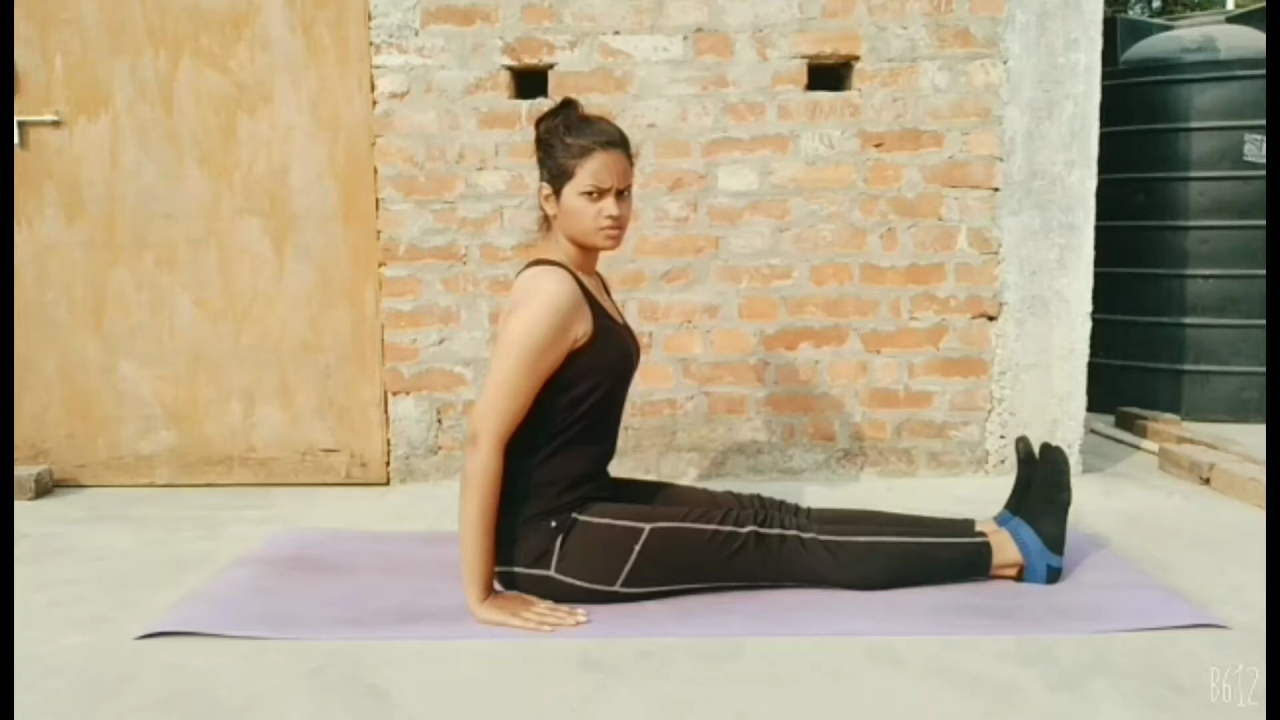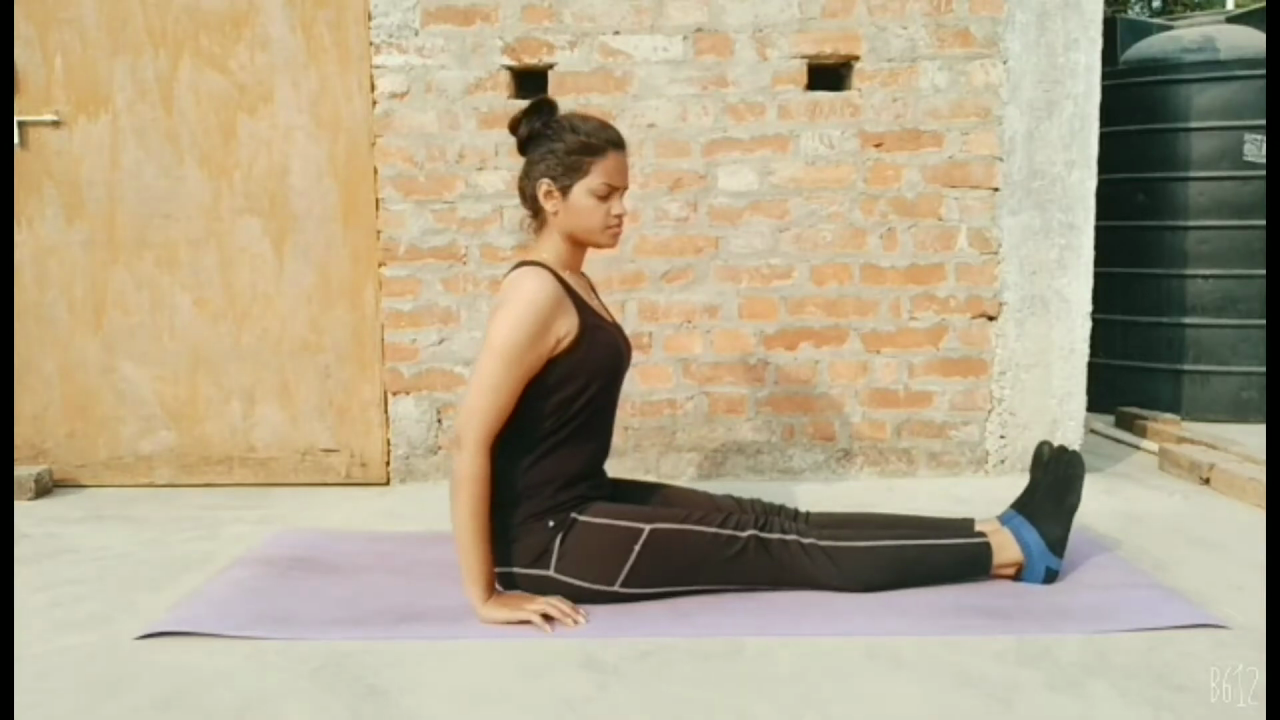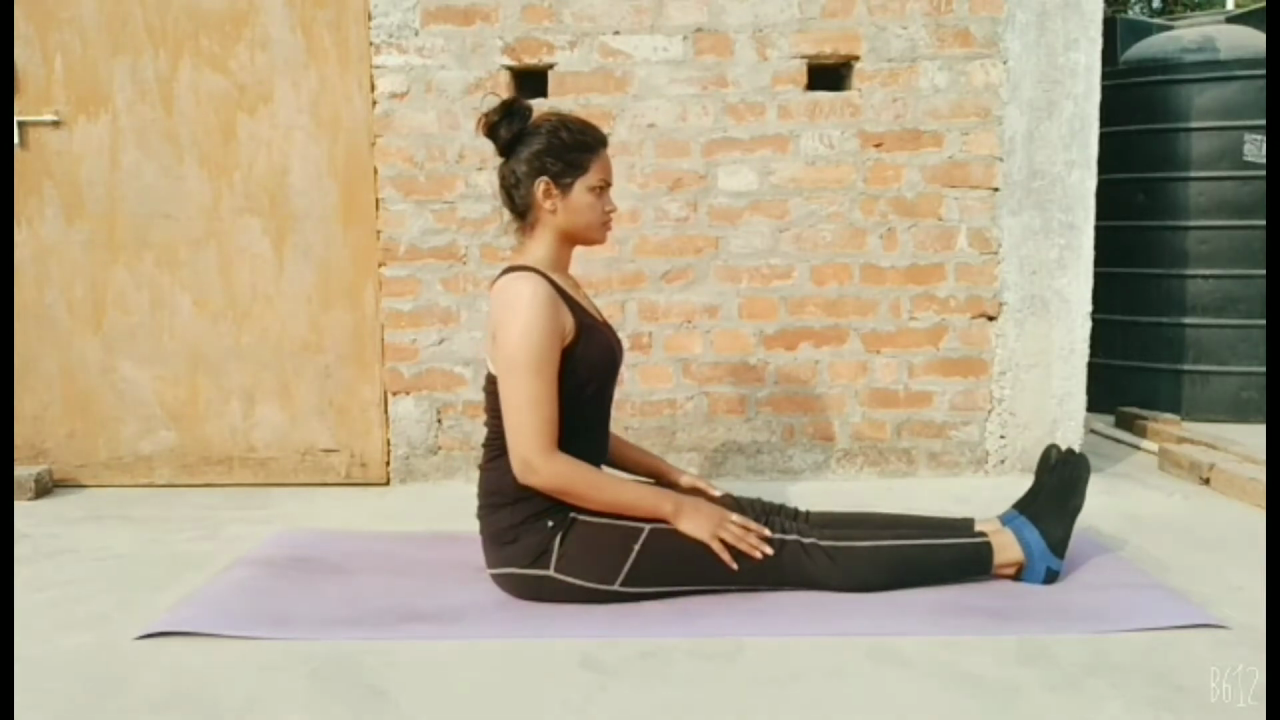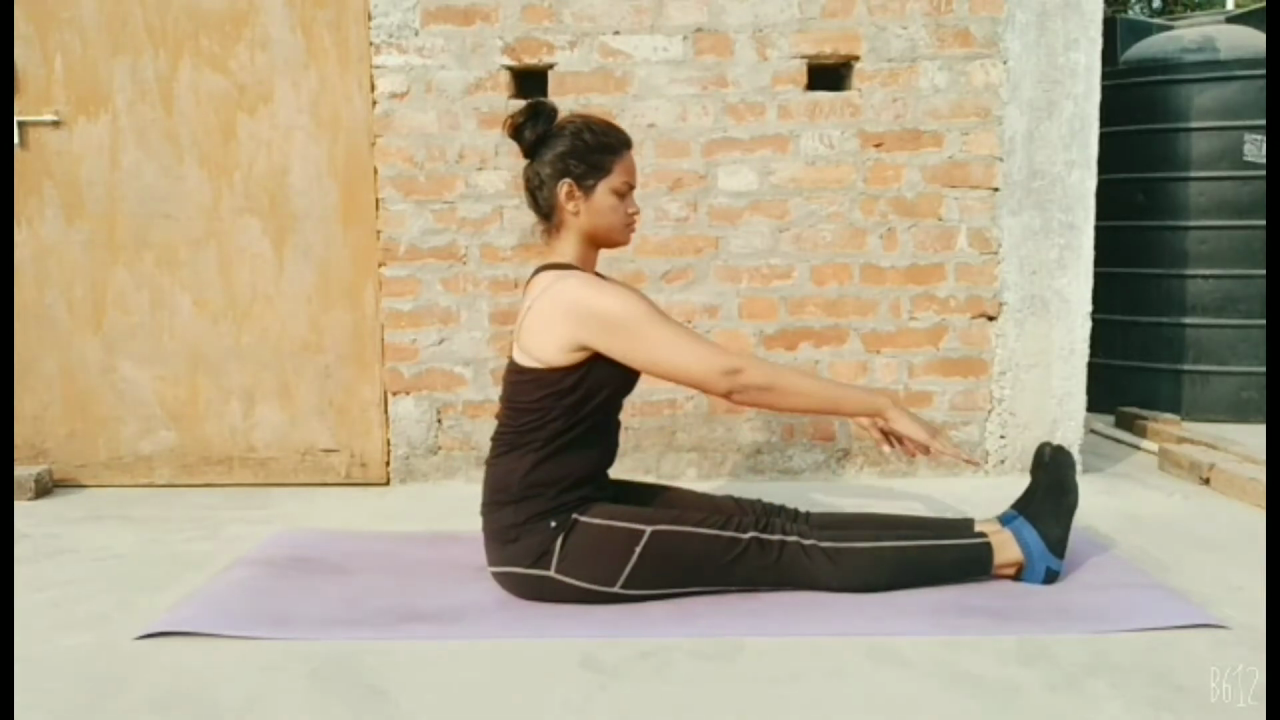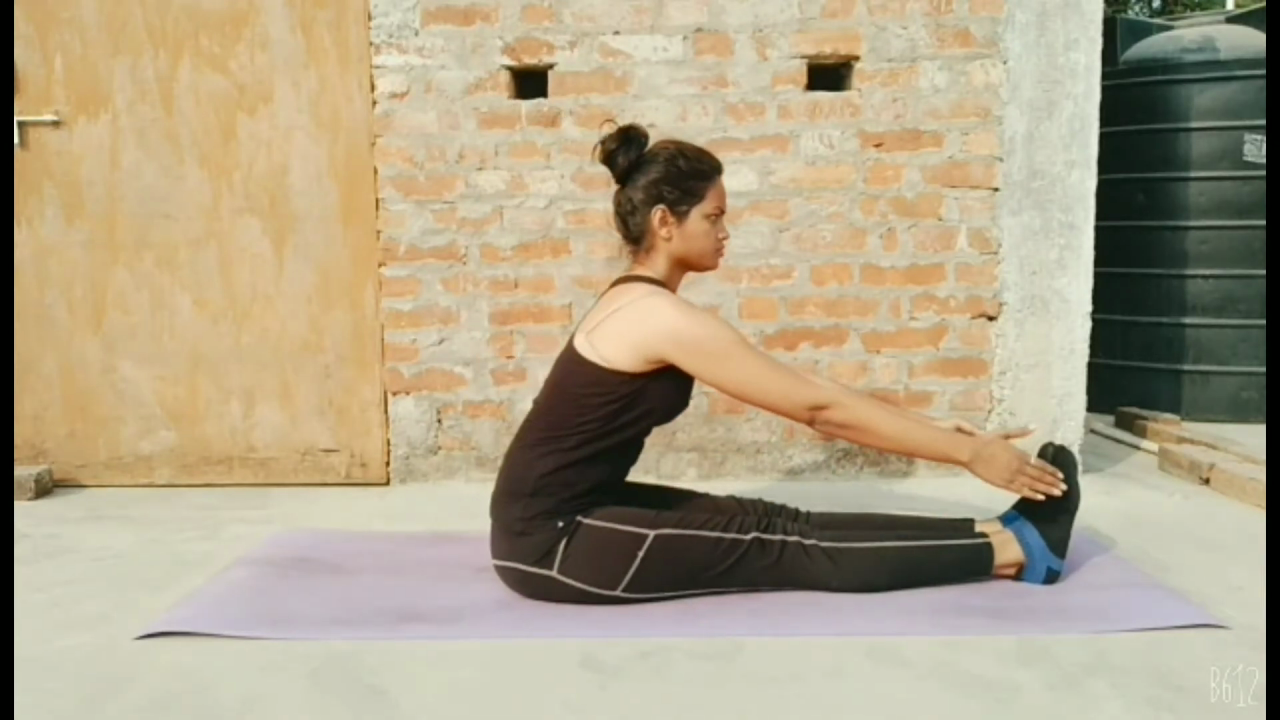
dt=1s
person 1, frame 1
left shoulder: (583, 281)
right shoulder: (552, 293)
right elbow: (484, 438)
right wrist: (482, 593)
left hip: (583, 505)
right hip: (551, 538)
left knee: (774, 521)
right knee: (769, 538)
left ankle: (1001, 536)
right ankle: (1014, 550)
person 1, frame 2
left shoulder: (570, 284)
right shoulder: (536, 294)
right elbow: (469, 441)
right wrist: (486, 592)
left hip: (581, 504)
right hip: (548, 538)
left knee: (769, 523)
right knee: (770, 543)
left ankle: (1000, 536)
right ankle: (1012, 550)
person 1, frame 3
left shoulder: (556, 287)
right shoulder: (528, 298)
right elbow: (536, 462)
left wrist: (669, 476)
right wrist: (675, 510)
left hip: (568, 517)
right hip: (541, 539)
left knee: (775, 523)
right knee: (774, 542)
left ankle: (1000, 535)
right ankle: (1013, 549)
person 1, frame 4
left shoulder: (577, 288)
right shoulder: (579, 298)
left elbow: (715, 366)
right elbow: (731, 375)
left wrist: (860, 404)
right wrist: (879, 404)
left hip: (574, 509)
right hip: (543, 541)
left knee: (769, 523)
right knee: (769, 544)
left ankle: (995, 536)
right ankle: (1012, 549)
person 1, frame 5
left shoulder: (642, 301)
right shoulder: (663, 318)
left elbow: (802, 389)
right elbow: (819, 407)
right wrist: (967, 453)
left hip: (574, 513)
right hip: (550, 541)
left knee: (774, 523)
right knee: (776, 547)
left ankle: (998, 535)
right ankle: (1013, 549)
